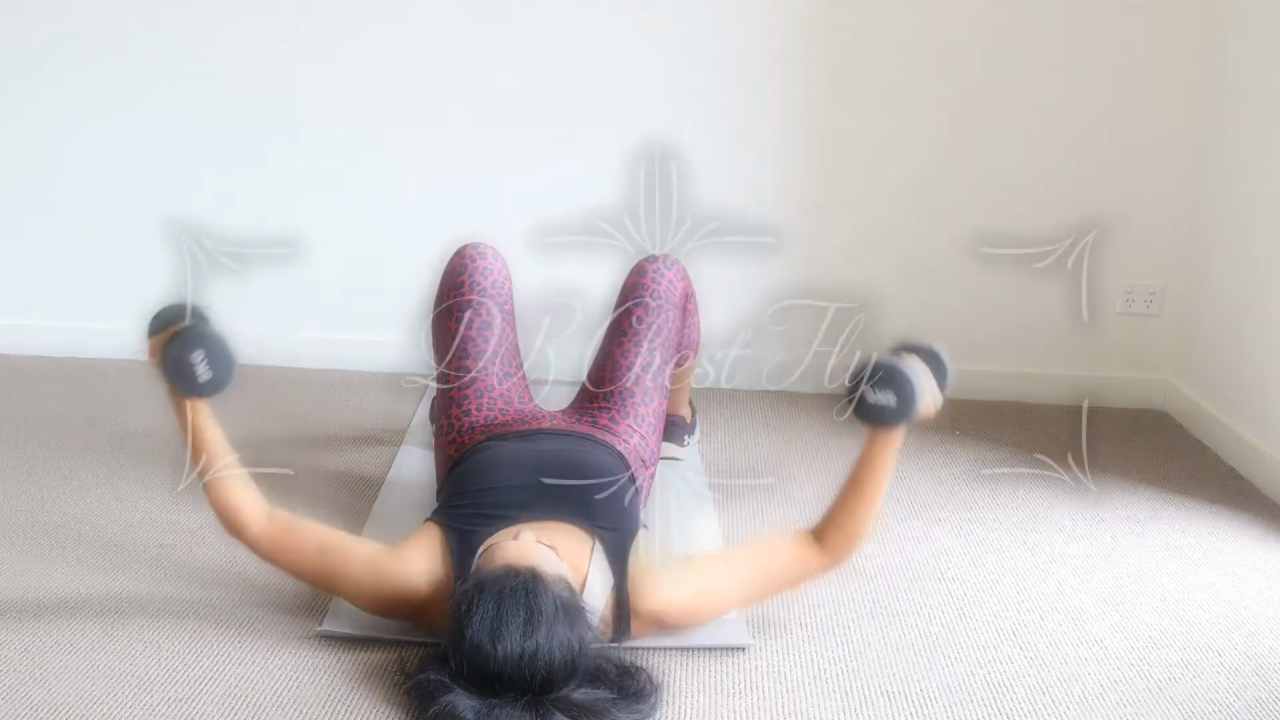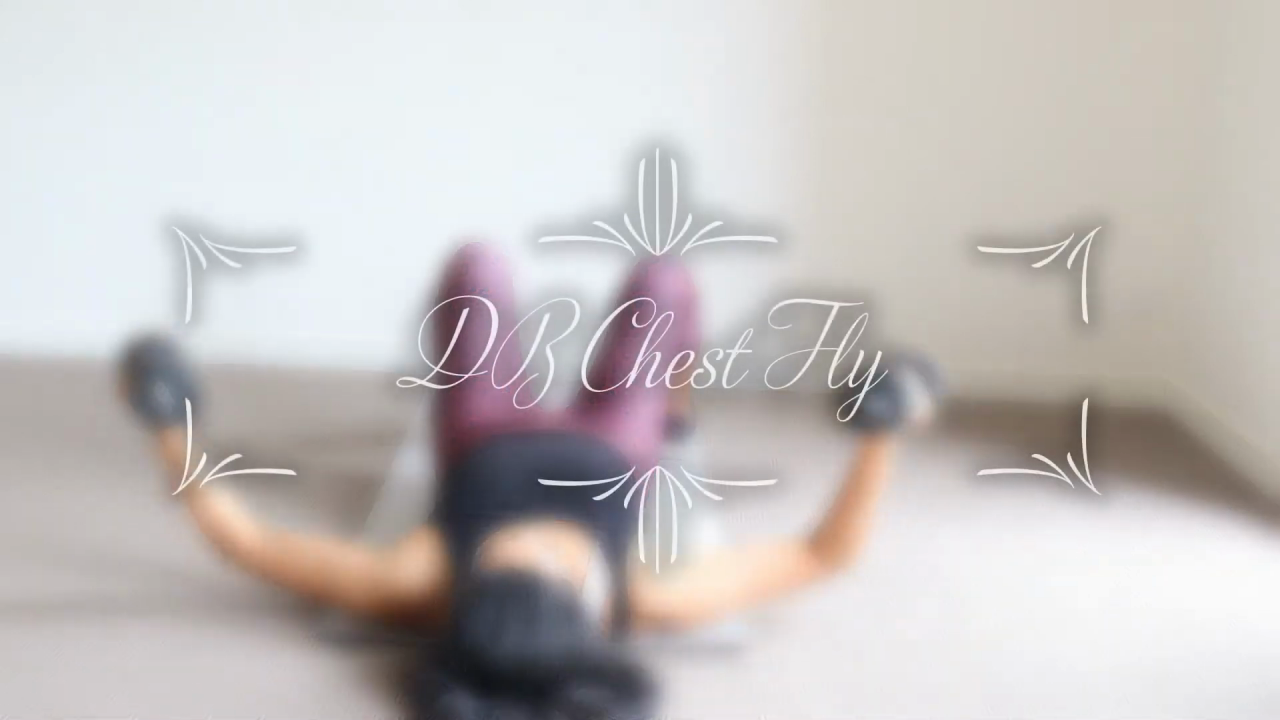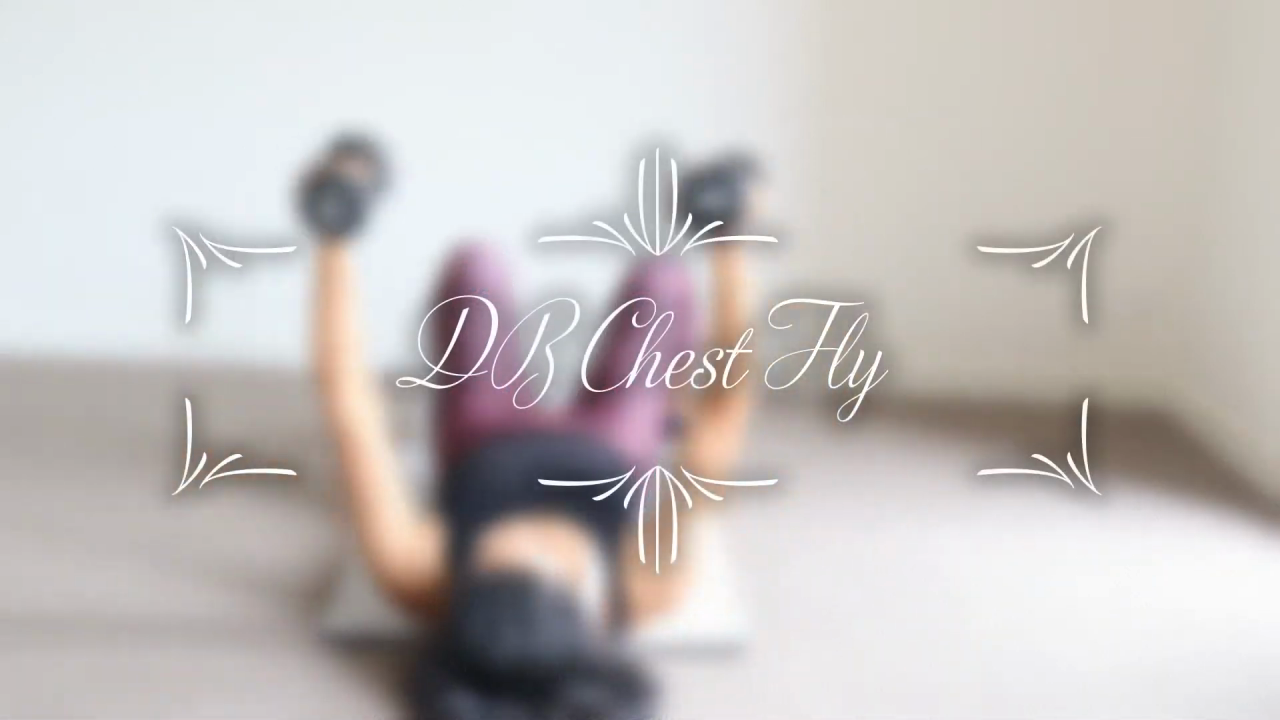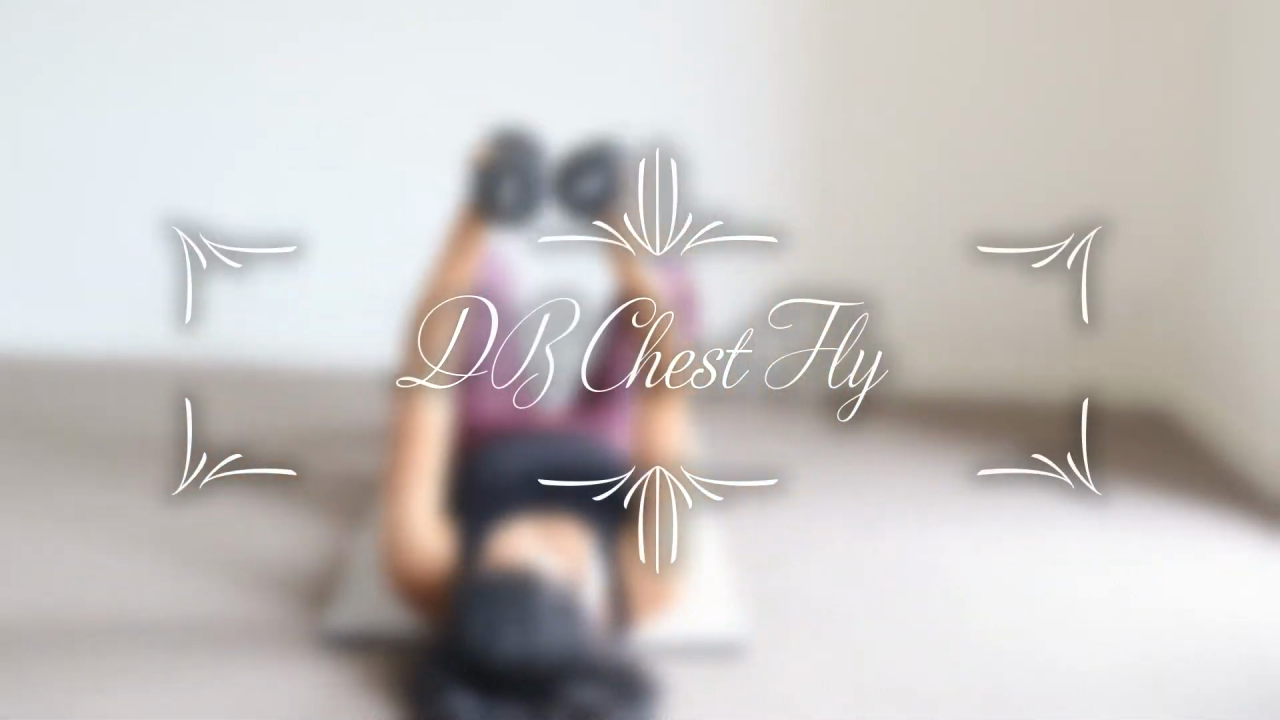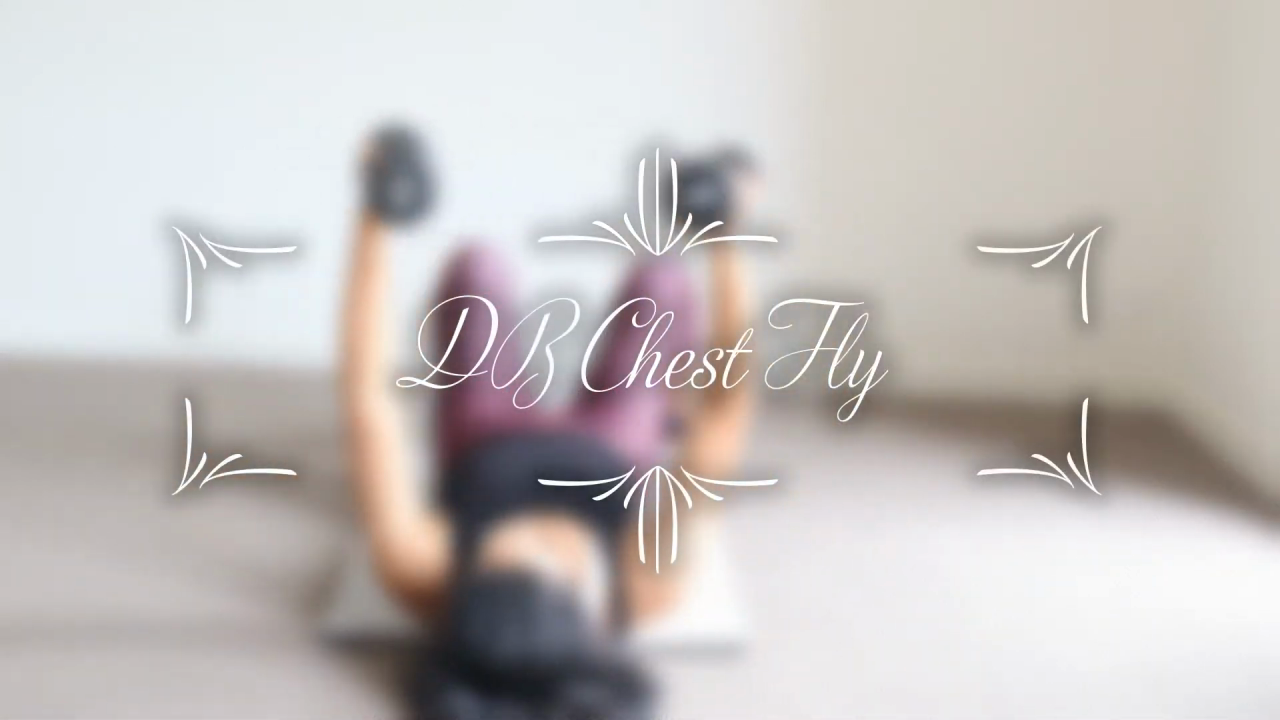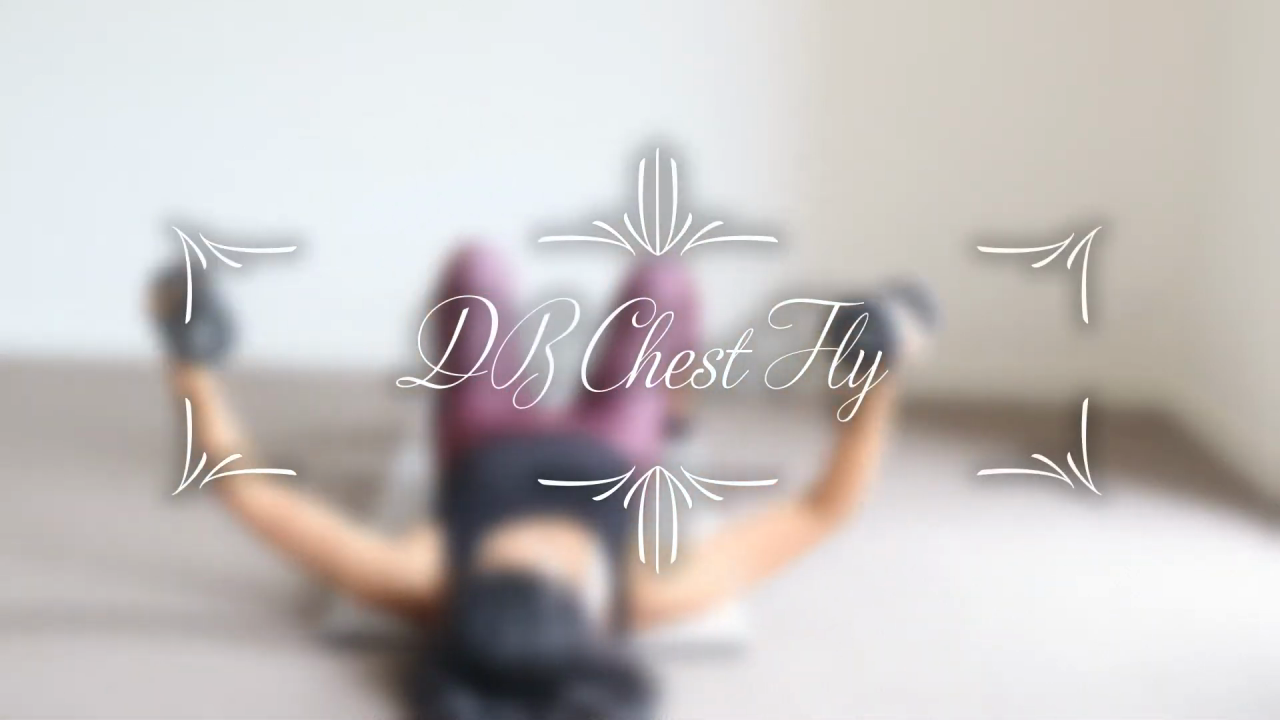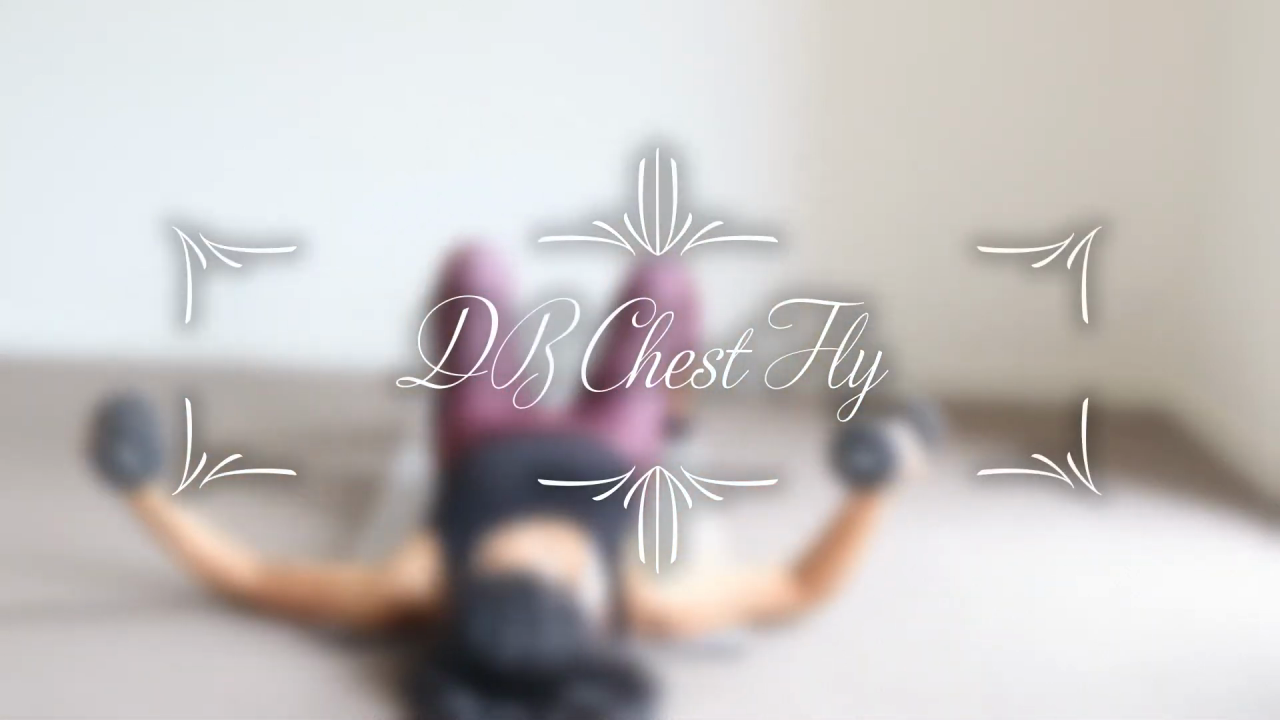
dt=0.5s
person 1, frame 1
left shoulder: (423, 587)
right shoulder: (642, 602)
left elbow: (260, 523)
right elbow: (824, 547)
left wrist: (190, 400)
right wrist: (888, 428)
left hip: (484, 450)
right hip: (605, 455)
left knee: (477, 259)
right knee: (660, 274)
right ankle: (676, 424)
person 1, frame 2
left shoulder: (424, 589)
right shoulder: (642, 602)
left elbow: (255, 545)
right elbow: (822, 556)
left wrist: (174, 438)
right wrist: (878, 438)
left hip: (485, 447)
right hip: (606, 449)
left knee: (477, 261)
right knee: (663, 279)
right ankle: (672, 417)
person 1, frame 3
left shoulder: (423, 580)
right shoulder: (644, 589)
left elbow: (348, 406)
right elbow: (722, 421)
left wrist: (333, 241)
right wrist: (730, 252)
left hip: (487, 449)
right hip: (607, 453)
left knee: (475, 263)
right knee: (661, 279)
right ankle: (664, 415)
person 1, frame 4
left shoulder: (429, 573)
right shoulder: (639, 587)
left elbow: (422, 390)
right elbow: (664, 402)
left wrist: (474, 219)
left hip: (488, 445)
right hip: (602, 449)
left knee: (479, 273)
right knee: (664, 281)
person 1, frame 5
left shoulder: (424, 574)
right shoulder: (641, 586)
left elbow: (369, 409)
right elbow: (721, 425)
left wrist: (376, 229)
right wrist: (723, 251)
left hip: (486, 447)
right hip: (611, 455)
left knee: (477, 265)
right knee: (661, 280)
right ankle: (662, 415)
person 1, frame 6
left shoulder: (425, 584)
right shoulder: (649, 597)
left elbow: (255, 496)
right elbow: (822, 511)
left wrist: (193, 370)
right wrist: (881, 379)
left hip: (487, 448)
right hip: (607, 454)
left knee: (477, 263)
right knee: (663, 278)
right ankle: (672, 419)
person 1, frame 7
left shoulder: (422, 590)
right shoulder: (637, 604)
left elbow: (245, 575)
right elbow: (804, 585)
left wrist: (146, 496)
right wrist: (871, 488)
left hip: (488, 449)
right hip: (605, 452)
left knee: (474, 262)
right knee: (663, 277)
right ankle: (671, 419)
